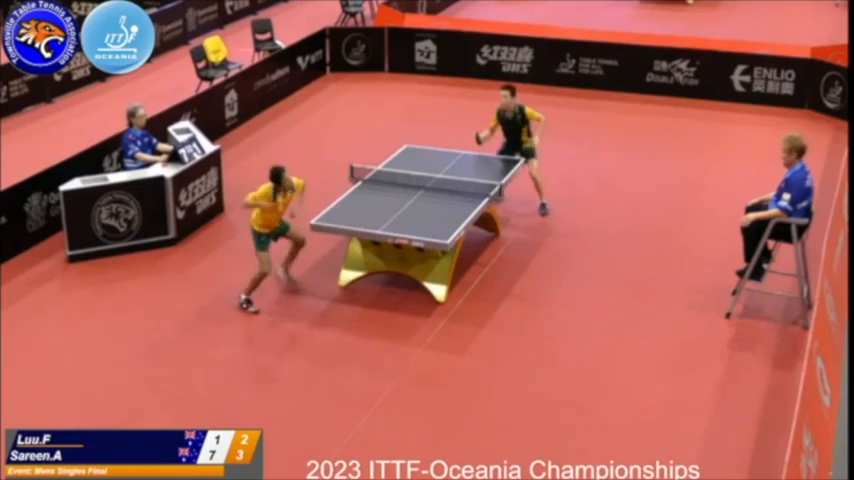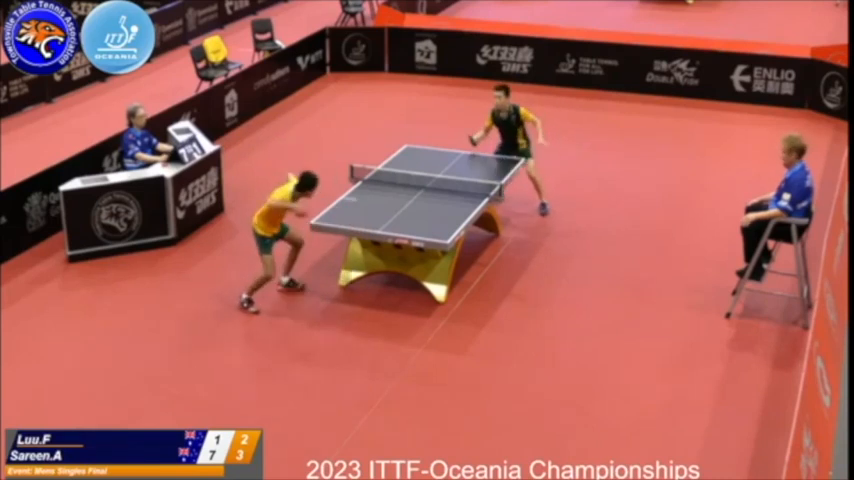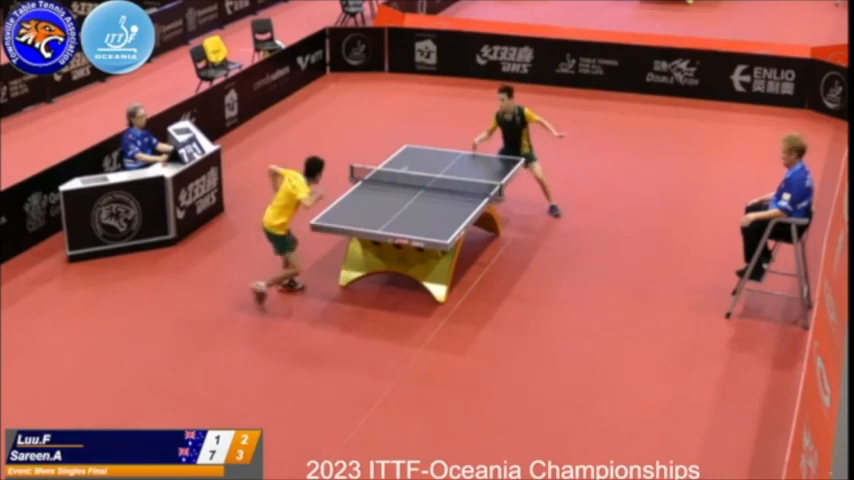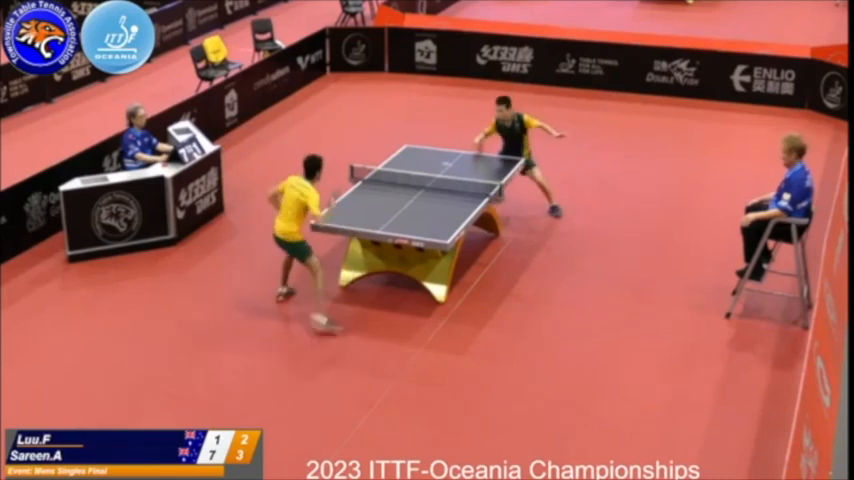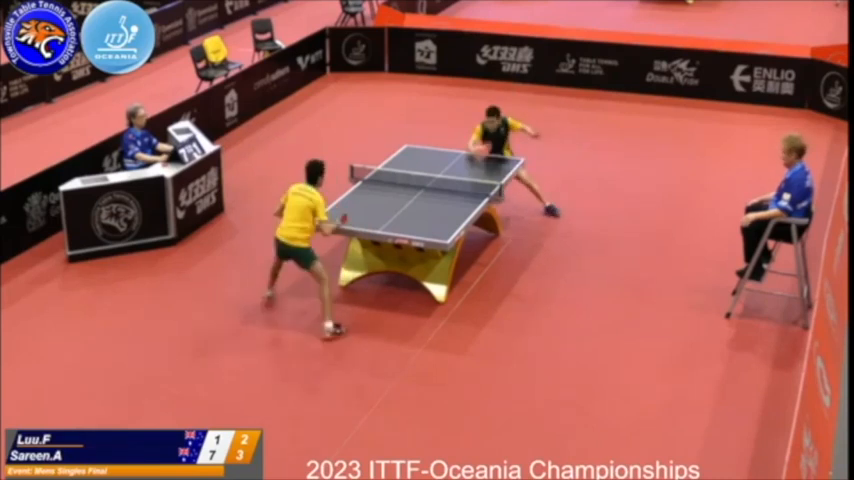
dt=0.2s
person 1, frame 1
left shoulder: (295, 183)
right shoulder: (266, 190)
left elbow: (302, 186)
right elbow: (246, 202)
left wrist: (297, 208)
right wrist: (262, 204)
left hip: (277, 222)
right hip: (261, 228)
left knee: (300, 240)
right knee: (265, 270)
left ankle: (284, 272)
right ankle: (244, 298)
person 1, frame 2
left shoulder: (295, 183)
right shoulder: (285, 193)
left elbow: (290, 175)
right elbow: (271, 203)
right wrist: (291, 207)
left hip: (276, 224)
right hip: (263, 230)
left knee: (299, 242)
right knee: (269, 274)
left ankle: (285, 280)
right ankle: (246, 297)
person 1, frame 3
left shoulder: (293, 175)
right shoulder: (302, 188)
left elbow: (271, 169)
right elbow: (307, 204)
right wrist: (316, 195)
left hip: (273, 220)
right hip: (275, 229)
left knee: (293, 244)
right knee: (296, 269)
left ankle: (286, 281)
right ankle: (262, 286)
person 1, frame 4
left shoulder: (292, 180)
right shoulder: (311, 193)
left elbow: (271, 196)
right elbow: (318, 219)
left hip: (278, 232)
right hip: (292, 238)
left knee: (292, 254)
right knee: (318, 274)
left ankle: (283, 290)
right ankle: (320, 318)
person 1, frame 5
left shoulder: (293, 189)
right shoulder: (318, 199)
left elbow: (278, 213)
right elbow: (325, 231)
right wrist: (337, 225)
left hip: (281, 239)
right hip: (299, 245)
left knee: (278, 261)
right knee: (324, 280)
left ankle: (269, 293)
right ankle: (328, 326)
person 2, frame 1
left shoulder: (797, 178)
right shoulder: (798, 170)
left elbow: (784, 211)
right elbow: (781, 193)
left wrist: (755, 216)
right wrist: (760, 199)
right hip: (791, 213)
left knee: (750, 226)
right knee: (751, 209)
left ankle: (756, 268)
right ankle: (764, 257)
person 2, frame 2
left shoulder: (797, 178)
right shoulder: (798, 170)
left elbow: (784, 211)
right elbow: (781, 194)
left wrist: (755, 216)
right wrist: (760, 199)
right hip: (790, 214)
left knee: (749, 226)
right knee: (751, 209)
left ankle: (756, 268)
right ankle: (764, 257)
person 2, frame 3
left shoulder: (797, 177)
right shoulder: (798, 170)
left elbow: (784, 211)
right elbow: (781, 194)
left wrist: (755, 216)
right wrist: (760, 199)
right hip: (790, 214)
left knee: (749, 226)
right knee: (751, 209)
left ankle: (756, 268)
right ankle: (764, 257)
person 2, frame 4
left shoulder: (797, 178)
right shoulder: (798, 170)
left elbow: (784, 211)
right elbow: (781, 194)
left wrist: (755, 216)
right wrist: (760, 199)
right hip: (791, 214)
left knee: (750, 226)
right knee: (751, 209)
left ankle: (757, 268)
right ankle: (764, 257)
person 2, frame 5
left shoulder: (797, 178)
right shoulder: (799, 170)
left elbow: (784, 211)
right elbow: (781, 194)
left wrist: (755, 216)
right wrist: (760, 199)
right hip: (790, 214)
left knee: (749, 226)
right knee: (751, 209)
left ankle: (756, 268)
right ankle: (764, 257)
person 3, frame 1
left shoulder: (524, 111)
right shoulder: (499, 113)
left elbow: (541, 119)
right elbow: (491, 130)
left wrist: (536, 136)
right wrist: (482, 137)
left hip: (526, 144)
right hip: (509, 144)
left knee: (533, 174)
left ankle: (543, 202)
person 3, frame 2
left shoulder: (519, 111)
right shoulder: (494, 113)
left elbow: (536, 121)
right elbow: (486, 130)
left wrist: (540, 137)
right wrist: (475, 138)
left hip: (522, 145)
right hip: (506, 146)
left knee: (531, 174)
left ankle: (543, 202)
person 3, frame 3
left shoulder: (523, 112)
right shoulder: (499, 115)
left elbow: (541, 121)
right elbow: (489, 132)
left wrist: (555, 133)
right wrist: (477, 140)
left hip: (524, 150)
right hip: (508, 149)
left knee: (539, 177)
left ankle: (552, 205)
person 3, frame 4
left shoulder: (522, 119)
right shoulder: (497, 122)
left elbow: (541, 125)
right elbow: (485, 134)
left wrist: (555, 133)
right wrist: (478, 140)
left hip: (523, 156)
right hip: (506, 155)
left knee: (540, 181)
left ankle: (553, 205)
person 3, frame 5
left shoulder: (506, 122)
right shoulder: (481, 128)
left elbow: (523, 127)
right elbow: (471, 145)
left wrist: (532, 133)
right wrist: (477, 149)
left knee: (527, 181)
left ankle: (547, 205)
